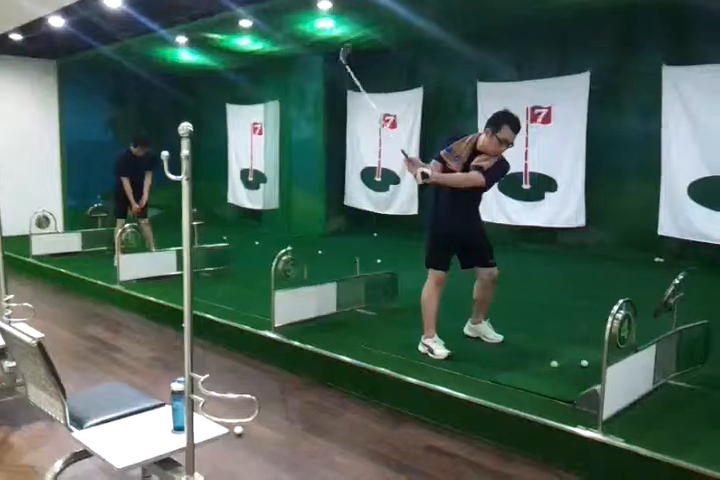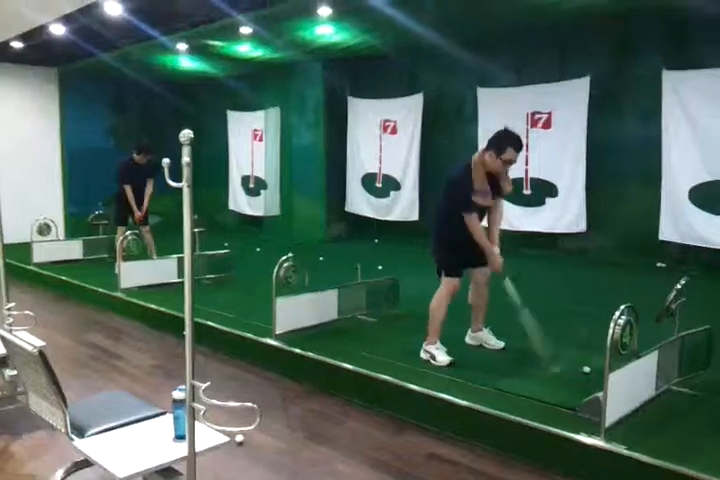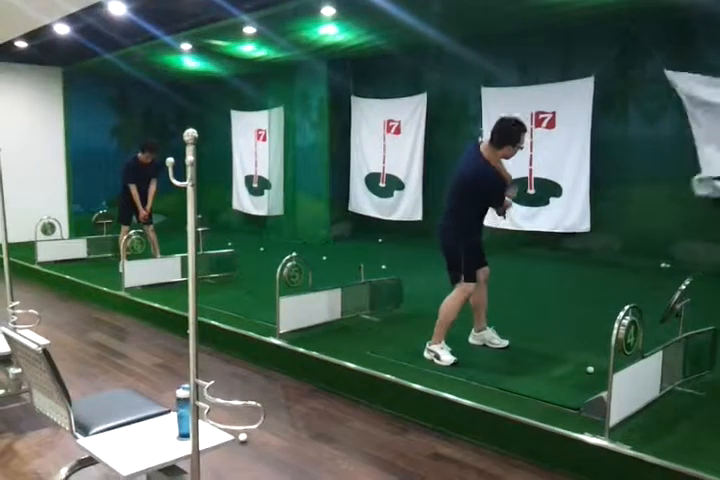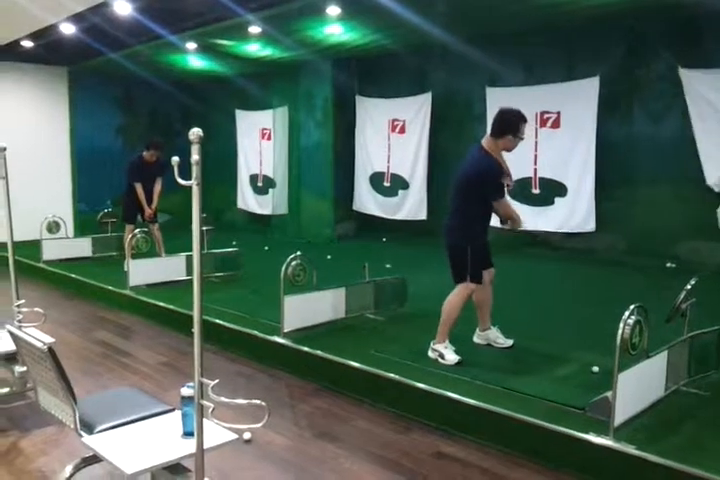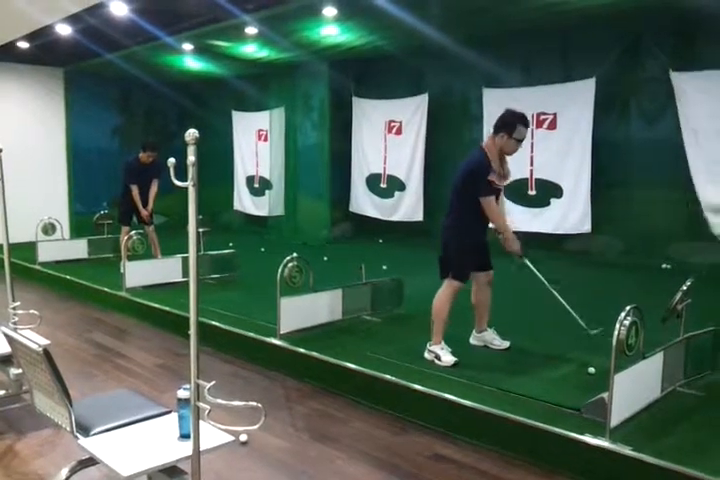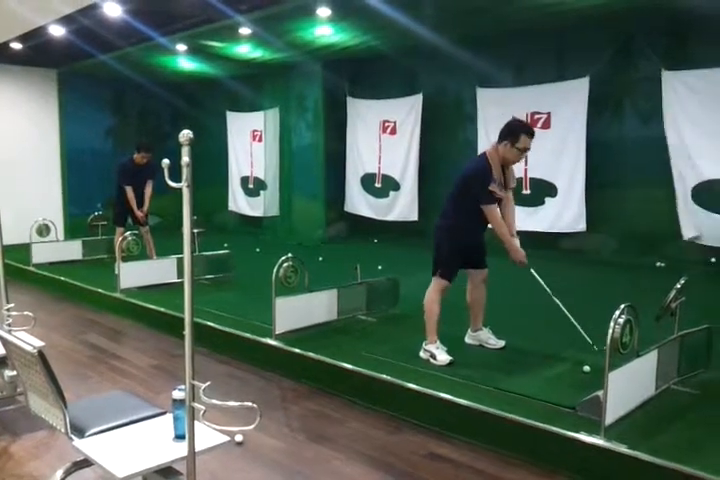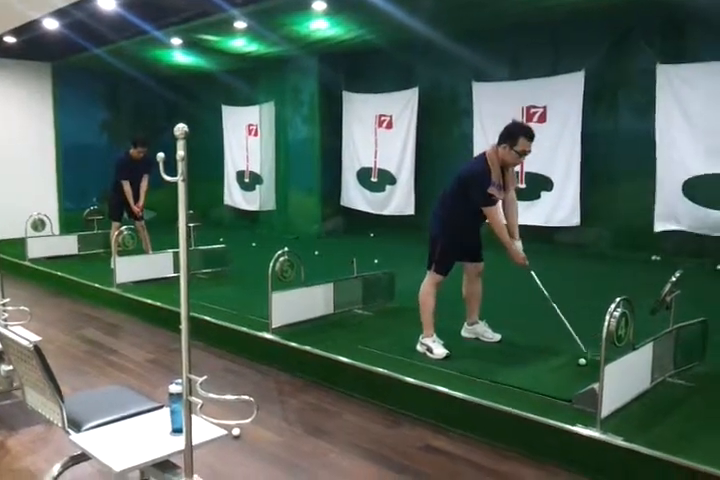
dt=0.3s
person 1, frame 1
left shoulder: (500, 165)
right shoulder: (455, 144)
left elbow: (468, 180)
right elbow: (434, 169)
left wrist: (433, 176)
right wrist: (423, 170)
left hip: (470, 225)
right hip: (441, 223)
left knee: (489, 274)
right knee: (436, 277)
left ankle: (477, 323)
right ankle: (428, 338)
person 1, frame 2
left shoulder: (499, 175)
right shoulder: (463, 177)
left elbow: (496, 209)
right elbow: (471, 220)
left wrist: (495, 246)
right wrist: (490, 251)
left hip: (469, 234)
right hip: (448, 234)
left knee: (483, 276)
right knee: (450, 284)
left ankle: (477, 331)
right ankle: (431, 345)
person 1, frame 3
left shoulder: (476, 148)
right shoulder: (491, 177)
right elbow: (501, 207)
right wrist: (506, 203)
left hip: (465, 230)
right hip: (457, 235)
left knee: (482, 275)
right knee: (465, 288)
left ankle: (480, 331)
right ankle: (435, 344)
person 1, frame 4
left shoulder: (484, 152)
right shoulder: (489, 167)
right elbow: (500, 205)
left wrist: (507, 215)
right wrist: (516, 218)
left hip: (474, 230)
right hip: (463, 233)
left knee: (487, 276)
right knee: (466, 286)
left ankle: (484, 330)
right ankle: (439, 344)
person 1, frame 5
left shoulder: (497, 158)
right shoulder: (480, 164)
left elbow: (497, 199)
right elbow: (489, 207)
left wrist: (504, 232)
right wrist: (509, 238)
left hip: (476, 231)
right hip: (458, 231)
left knee: (485, 278)
right knee: (452, 284)
left ankle: (481, 332)
right ankle: (435, 345)
person 1, frame 6
left shoulder: (505, 164)
right shoulder: (480, 171)
left elbow: (507, 200)
right elbow: (492, 216)
left wrist: (514, 237)
right wrist: (511, 247)
left hip: (473, 231)
right hip: (451, 231)
left knee: (479, 276)
right knee: (440, 283)
left ankle: (476, 331)
right ankle: (430, 344)
person 1, frame 7
left shoulder: (505, 164)
right shoulder: (479, 173)
left elbow: (509, 198)
right elbow: (493, 216)
left wrist: (517, 239)
right wrist: (512, 250)
left hip: (469, 224)
right hip: (447, 225)
left knee: (475, 269)
right knee: (435, 277)
left ankle: (472, 324)
right ankle: (427, 338)
person 2, frame 1
left shoulder: (149, 157)
right shoulder: (123, 158)
left elbow: (148, 176)
right elbow: (125, 181)
left wrist: (145, 196)
right wrist: (133, 203)
left hip: (139, 192)
right hip: (123, 193)
left knee: (145, 221)
right knee: (120, 222)
left ankle: (152, 250)
person 2, frame 2
left shoulder: (150, 165)
right shoulder: (125, 166)
left elbow: (149, 184)
right elbow: (127, 189)
left wrist: (145, 205)
right wrist: (135, 211)
left hip: (140, 200)
right hip: (124, 200)
left knee: (145, 229)
right knee: (121, 230)
left ankle: (154, 258)
right ankle: (119, 262)
person 2, frame 3
left shoulder: (155, 164)
right shoulder: (130, 164)
left elbow: (153, 184)
right elbow: (133, 188)
left wrist: (148, 205)
right wrist: (140, 209)
left hip: (144, 199)
right hip: (127, 199)
left knee: (149, 228)
right knee: (125, 229)
left ankle: (158, 257)
right ankle: (123, 261)
person 2, frame 4
left shoulder: (160, 163)
right shoulder: (135, 164)
left elbow: (158, 183)
right elbow: (138, 187)
left wrist: (154, 204)
right wrist: (145, 208)
left hip: (149, 199)
right hip: (132, 199)
left knee: (155, 227)
right knee: (130, 228)
left ankle: (163, 256)
right ankle: (127, 260)
person 2, frame 5
left shoulder: (156, 165)
right shoulder: (130, 165)
left elbow: (154, 185)
right elbow: (134, 189)
left wrist: (150, 205)
right wrist: (141, 210)
left hip: (145, 200)
right hip: (128, 200)
left knee: (150, 228)
right knee: (126, 229)
left ankle: (158, 257)
right ankle: (124, 261)
person 2, frame 6
left shoulder: (150, 166)
right shoulder: (125, 166)
left elbow: (148, 186)
right elbow: (128, 190)
left wrist: (146, 206)
right wrist: (135, 210)
left hip: (140, 201)
right hip: (123, 201)
left knee: (145, 229)
right knee: (120, 230)
left ankle: (153, 258)
person 2, frame 7
left shoulder: (146, 161)
right shoulder: (122, 161)
left elbow: (144, 181)
right elbow: (126, 185)
left wrist: (141, 201)
right wrist: (132, 206)
left hip: (135, 196)
right hip: (118, 196)
left knee: (141, 224)
right knee: (116, 225)
left ankle: (149, 253)
right ankle: (114, 257)
